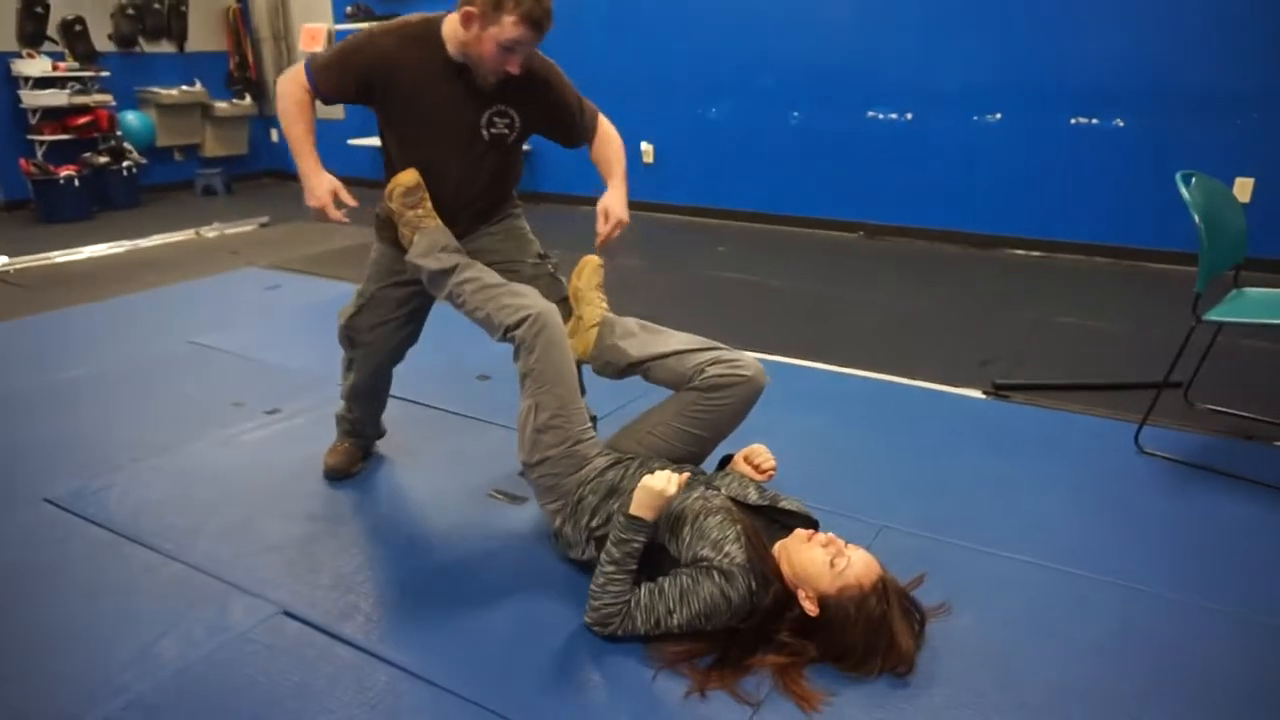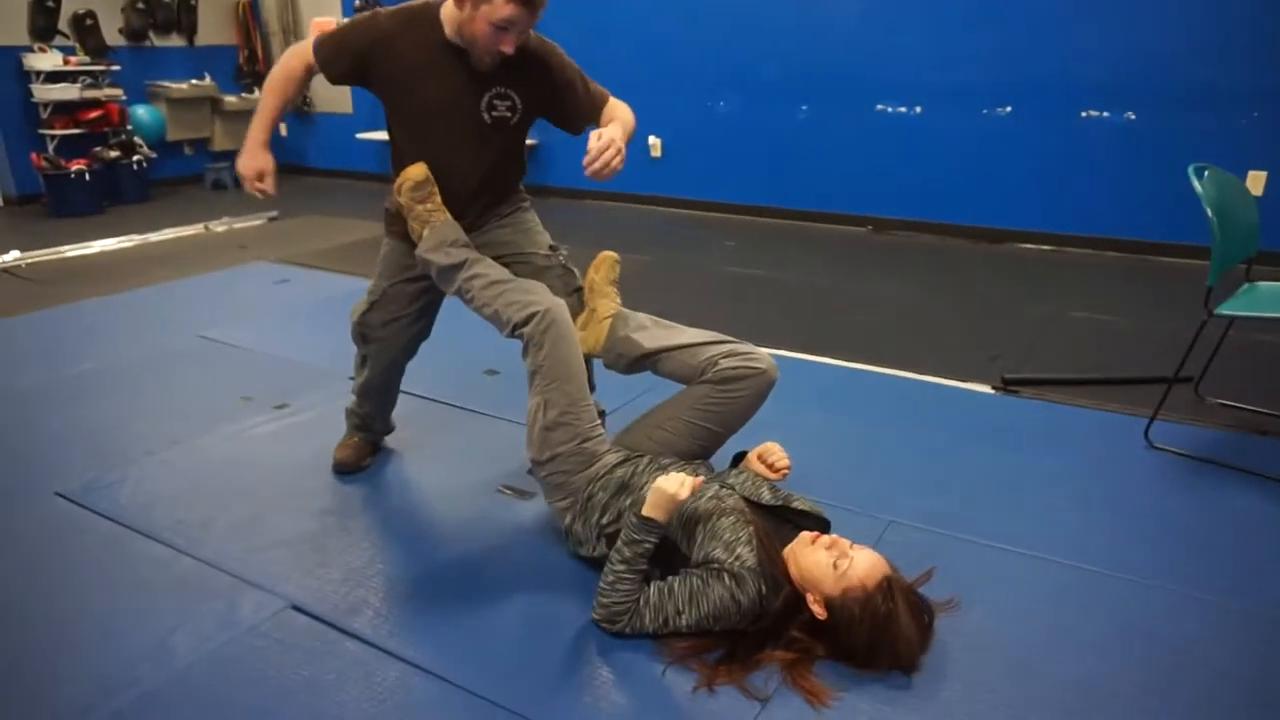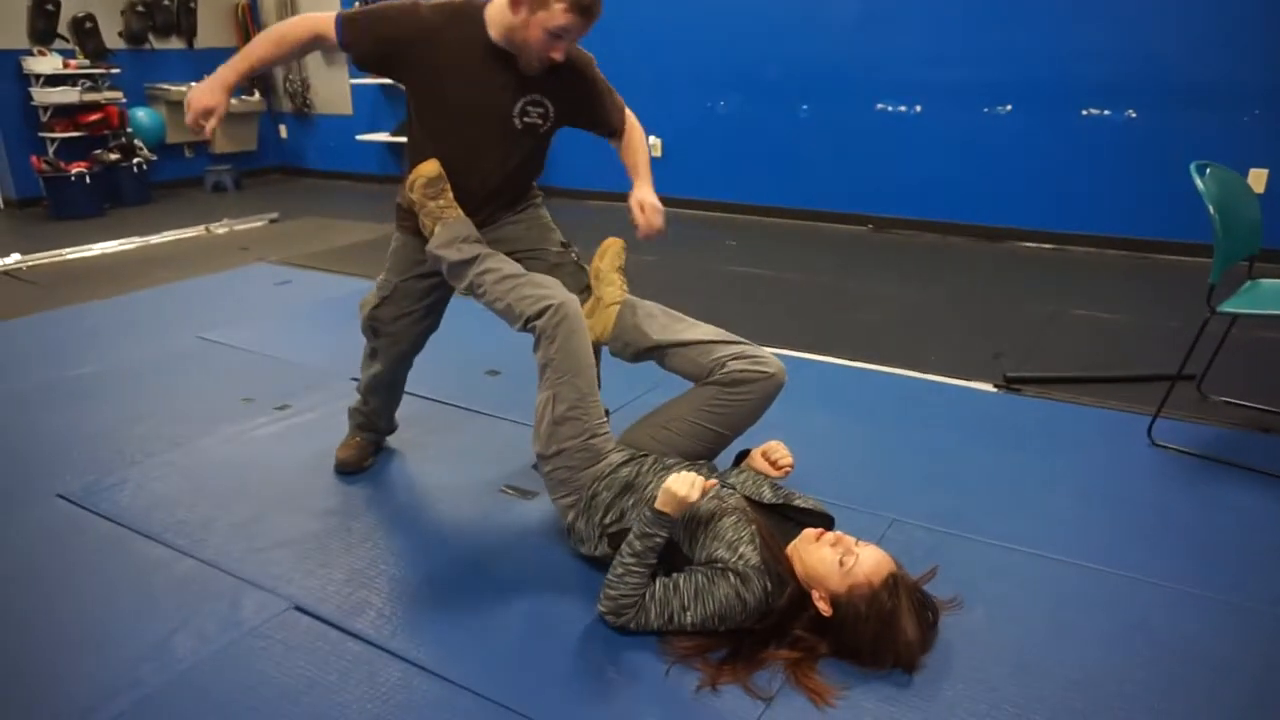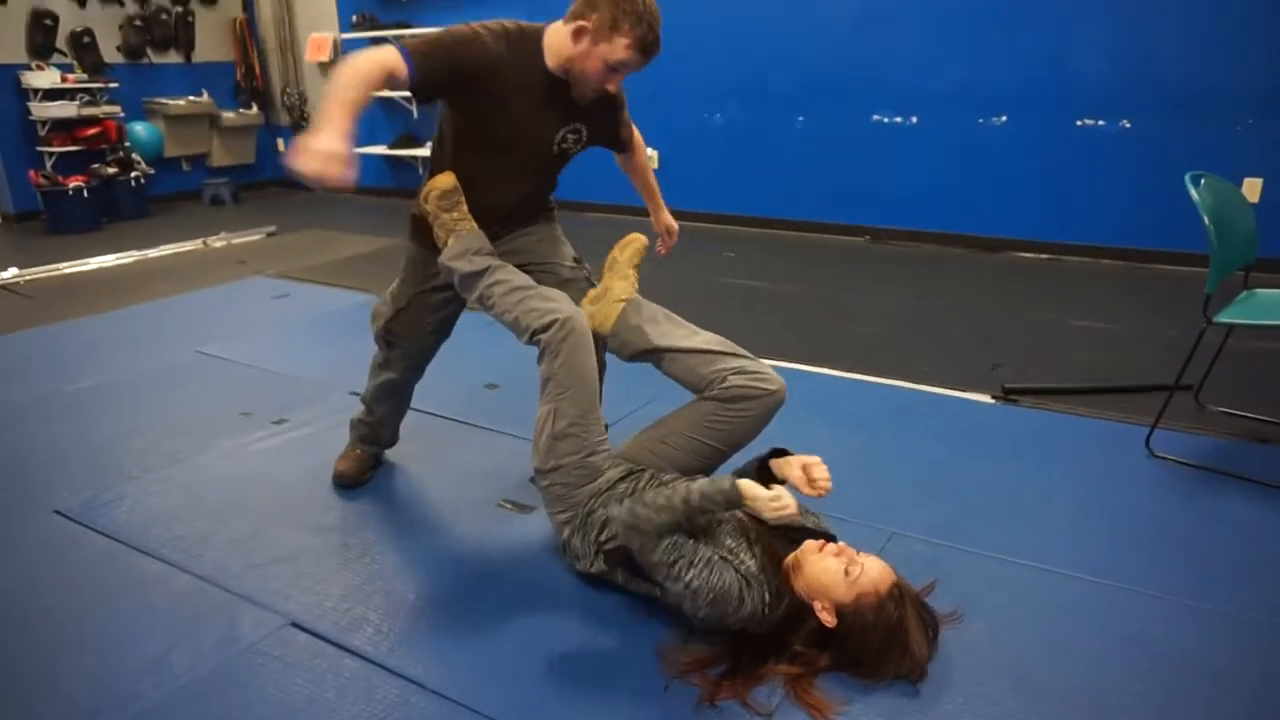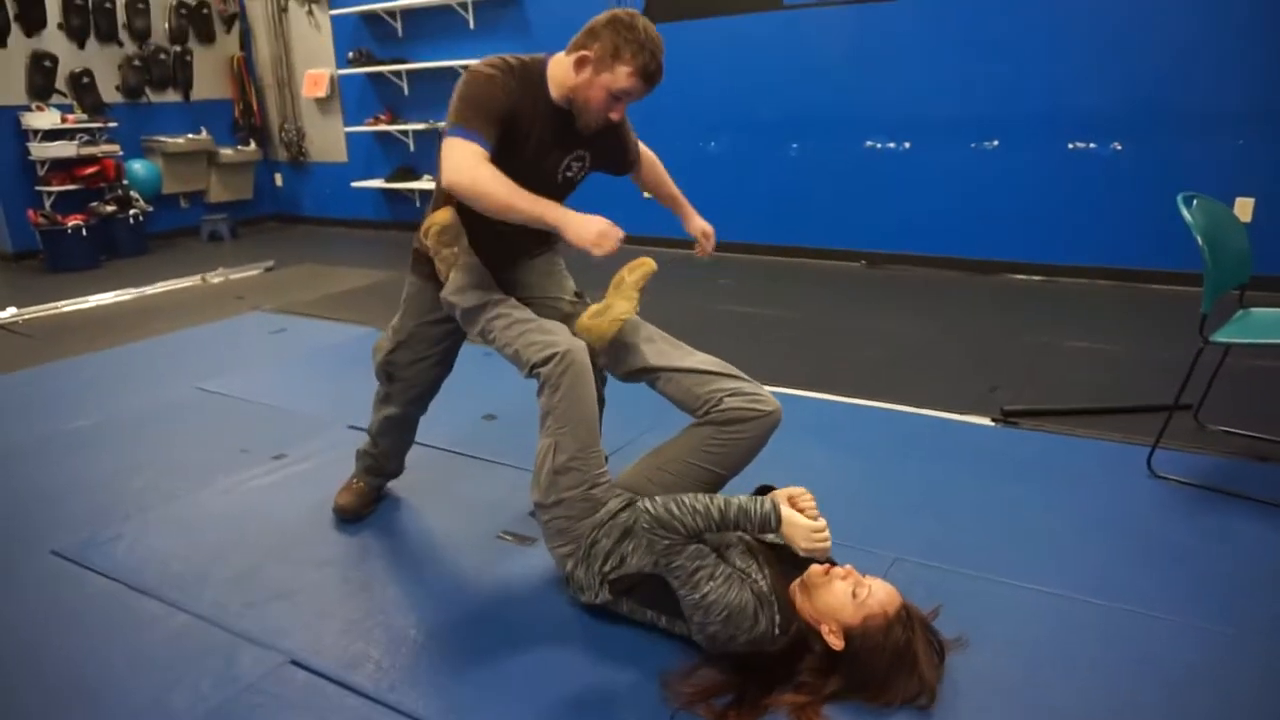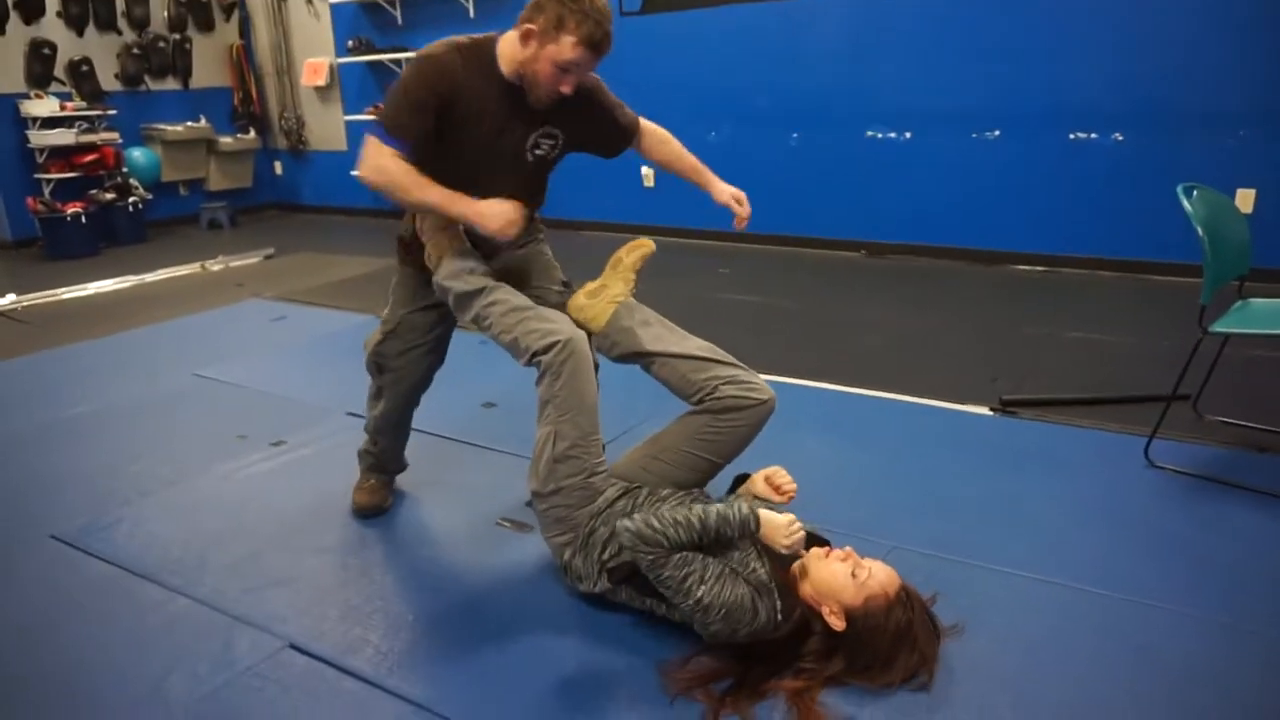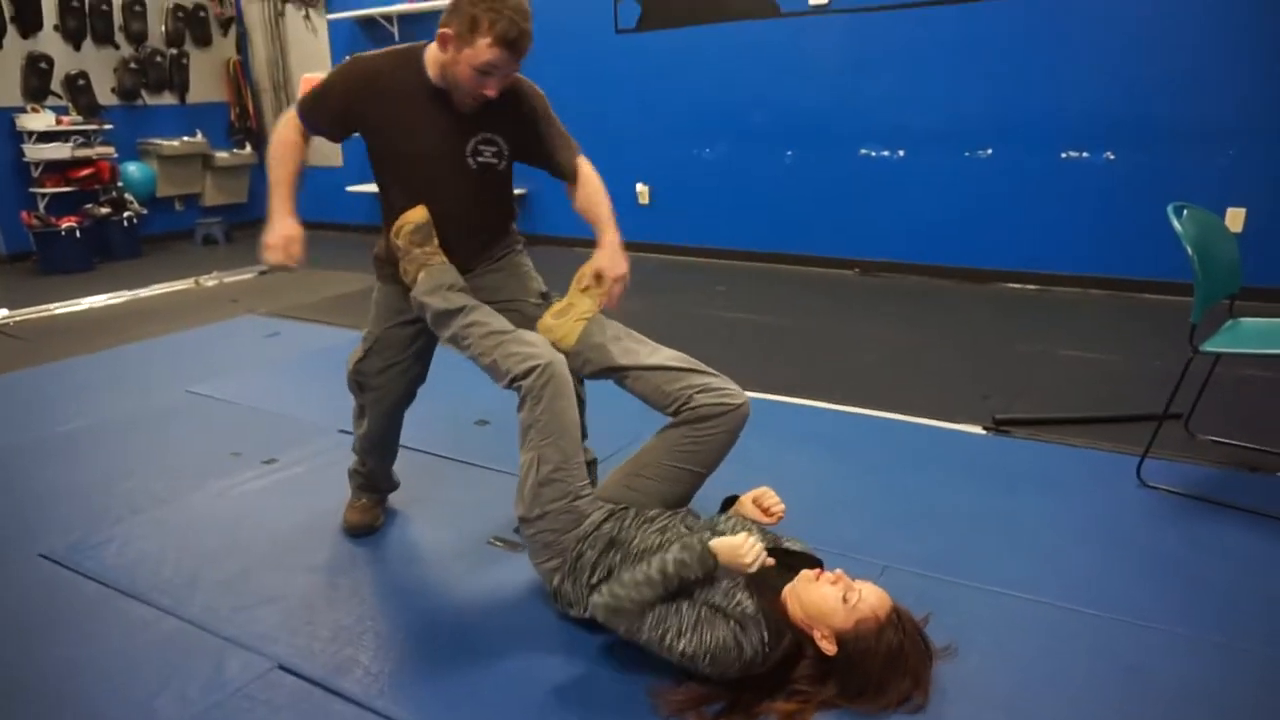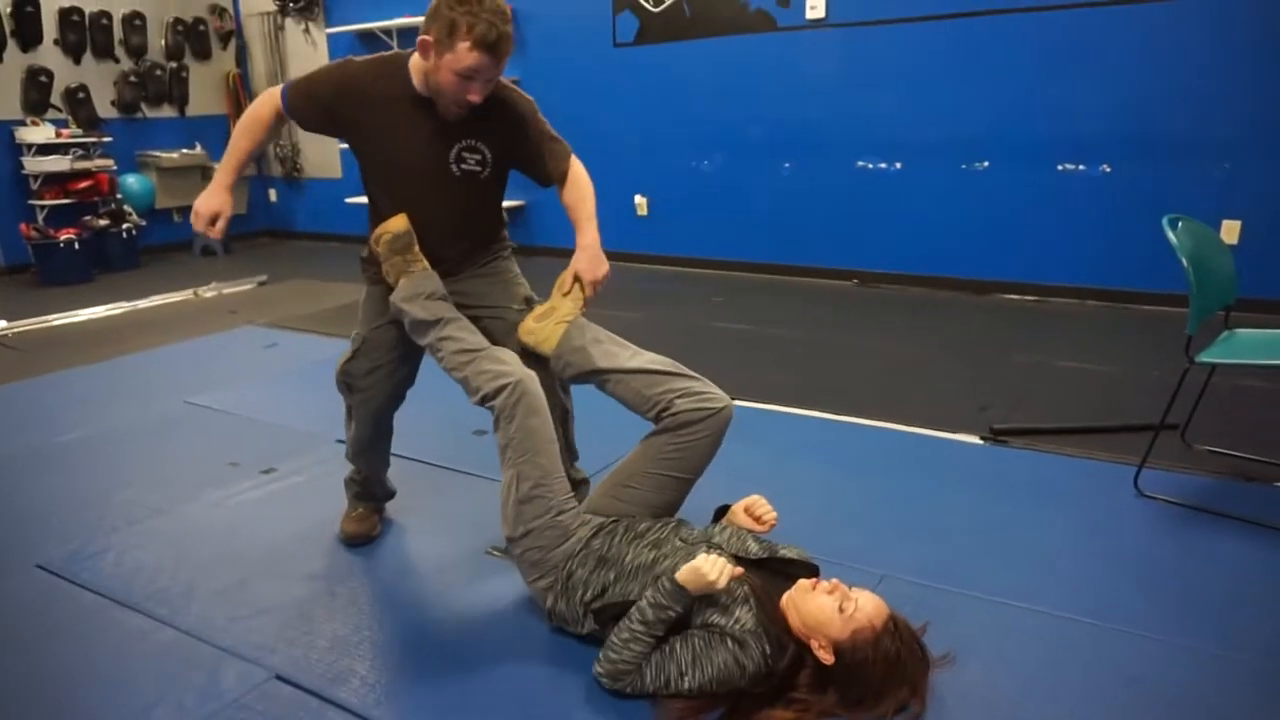
dt=0.2s
person 1, frame 1
left shoulder: (732, 588)
right shoulder: (791, 525)
left elbow: (607, 615)
left wrist: (639, 516)
right wrist: (736, 466)
left hip: (585, 498)
right hip: (628, 468)
left knee: (537, 319)
right knee: (738, 375)
left ankle: (429, 243)
right ankle: (595, 332)
person 1, frame 2
left shoulder: (741, 591)
right shoulder: (800, 524)
left elbow: (615, 613)
left wrist: (650, 517)
right wrist: (750, 466)
left hip: (593, 495)
right hip: (638, 466)
left knee: (544, 315)
right knee: (750, 369)
left ankle: (439, 238)
right ankle: (609, 327)
person 1, frame 3
left shoulder: (743, 591)
right shoulder: (803, 519)
left elbow: (618, 606)
left wrist: (664, 511)
right wrist: (753, 463)
left hip: (594, 492)
right hip: (639, 464)
left knee: (556, 309)
right knee: (758, 372)
left ankle: (450, 233)
right ankle: (615, 315)
person 1, frame 4
left shoulder: (738, 595)
right shoulder: (798, 539)
left elbow: (631, 520)
right elbow: (753, 498)
left wrist: (743, 489)
right wrist: (784, 471)
left hip: (588, 511)
right hip: (625, 480)
left knee: (564, 321)
right knee: (758, 388)
left ankle: (464, 251)
right ankle: (621, 316)
person 1, frame 5
left shoulder: (746, 617)
right shoulder: (801, 568)
left elbow: (657, 519)
left wrist: (770, 513)
right wrist: (774, 506)
left hip: (590, 542)
right hip: (625, 509)
left knee: (562, 353)
right knee: (753, 408)
left ankle: (465, 281)
right ankle: (617, 333)
person 1, frame 6
left shoulder: (754, 612)
right shoulder: (800, 555)
left elbow: (642, 533)
left wrist: (747, 510)
right wrist: (750, 490)
left hip: (591, 535)
right hip: (629, 496)
left knee: (562, 340)
right knee: (747, 395)
left ankle: (455, 266)
right ankle: (609, 312)
person 1, frame 7
left shoulder: (745, 644)
right shoulder: (798, 574)
left elbow: (612, 603)
left wrist: (705, 548)
right wrist: (737, 512)
left hip: (578, 556)
right hip: (617, 523)
left knee: (542, 368)
right knee: (722, 402)
left ankle: (435, 277)
right ankle: (577, 328)
person 1, frame 8
left shoulder: (745, 653)
right shoulder: (792, 573)
left elbow: (616, 669)
left wrist: (678, 586)
right wrist: (732, 521)
left hip: (568, 565)
right hip: (612, 530)
left knee: (515, 387)
right knee: (703, 406)
left ankle: (415, 284)
right ankle: (559, 331)
person 2, frame 1
left shoulder: (535, 76)
right shoulder: (393, 48)
left elbow: (598, 131)
right elbow: (295, 86)
left wrist: (616, 189)
right wrist: (312, 172)
left hip: (491, 224)
right knee: (368, 341)
right ankle: (356, 434)
person 2, frame 2
left shoulder: (536, 59)
left elbow: (614, 110)
right elbow: (303, 59)
left wrist: (614, 132)
right wrist: (257, 142)
left hip: (501, 216)
right knee: (381, 336)
right ankle: (365, 428)
person 2, frame 3
left shoulder: (572, 69)
left elbow: (624, 124)
left wrist: (642, 185)
right wrist: (223, 82)
left hip: (515, 215)
right knee: (391, 334)
right ankle: (368, 429)
person 2, frame 4
left shoulder: (602, 94)
right shoulder: (486, 51)
left elbow: (628, 141)
right elbow: (373, 64)
left wrist: (657, 207)
right wrist: (331, 129)
left hip: (528, 228)
right knee: (403, 345)
right ankle: (366, 441)
person 2, frame 5
left shoulder: (607, 122)
right shoulder: (494, 83)
left elbow: (635, 158)
right elbow: (459, 173)
left wrist: (686, 213)
right wrist: (563, 219)
left hip: (527, 257)
right knee: (407, 380)
right ankle: (373, 471)
person 2, frame 6
left shoulder: (578, 94)
right shoulder: (444, 69)
left elbow: (642, 133)
right elbow: (375, 164)
left wrist: (713, 184)
right wrist: (470, 209)
left hip: (514, 245)
right knee: (397, 367)
right ankle: (378, 467)
person 2, frame 7
left shoulder: (520, 101)
right shoulder: (375, 78)
left elbow: (575, 169)
right elbow: (294, 123)
left wrist: (608, 240)
right wrist: (283, 213)
left hip: (493, 261)
right hip: (410, 266)
right knee: (380, 389)
right ankle: (370, 486)
person 2, frame 8
left shoulder: (509, 108)
right shoulder: (362, 84)
left elbow: (568, 169)
right elbow: (271, 105)
left wrist: (589, 238)
right wrist: (221, 185)
left hip: (482, 268)
left knee: (540, 381)
right knee: (369, 396)
left ankle: (569, 496)
right ankle: (366, 495)
